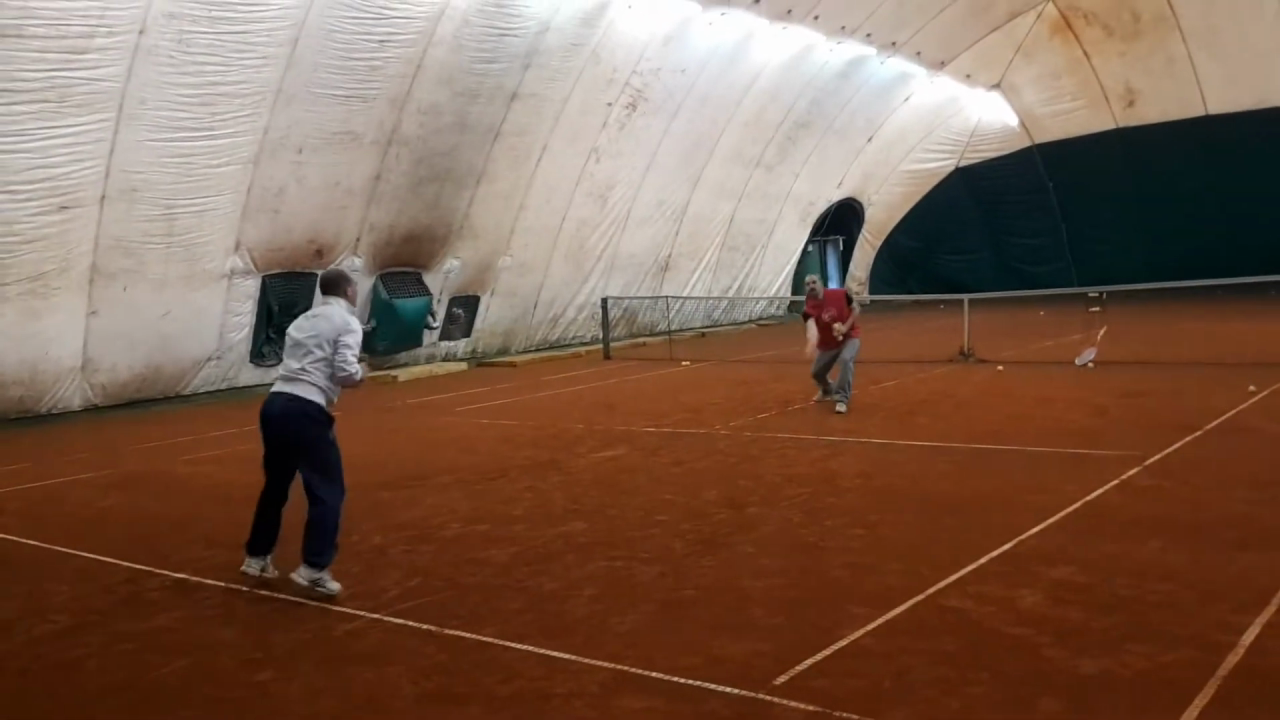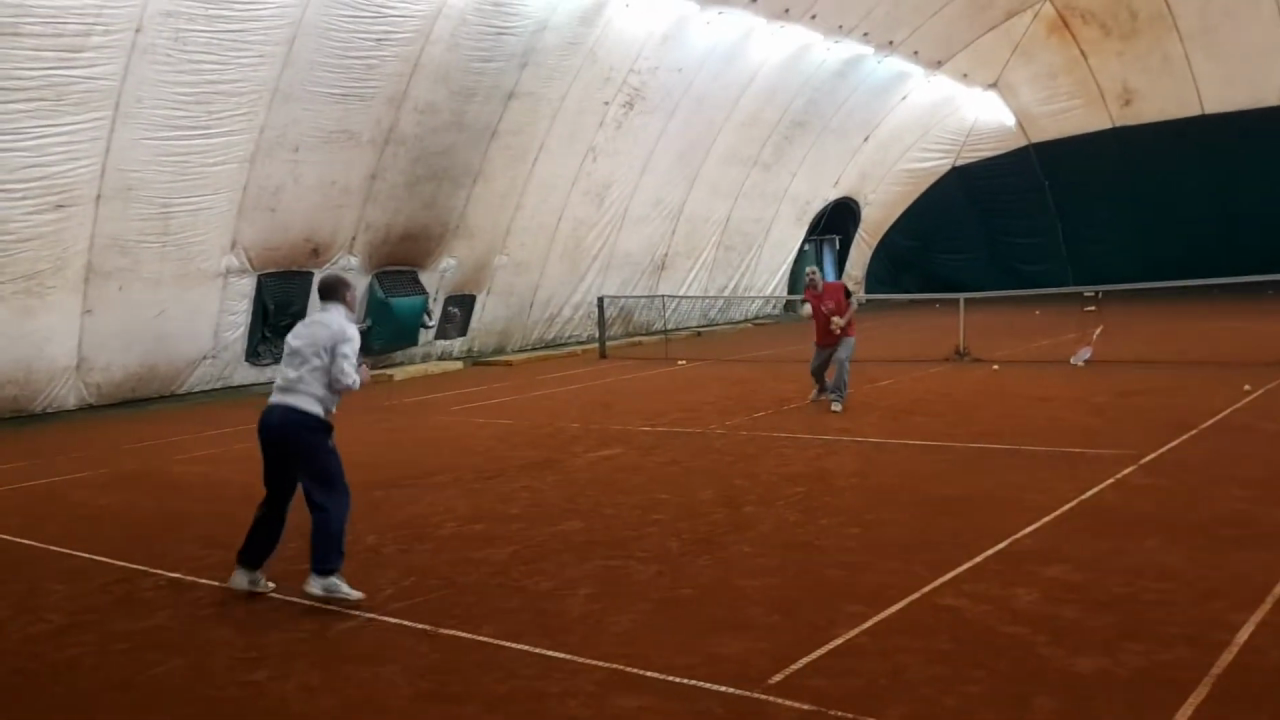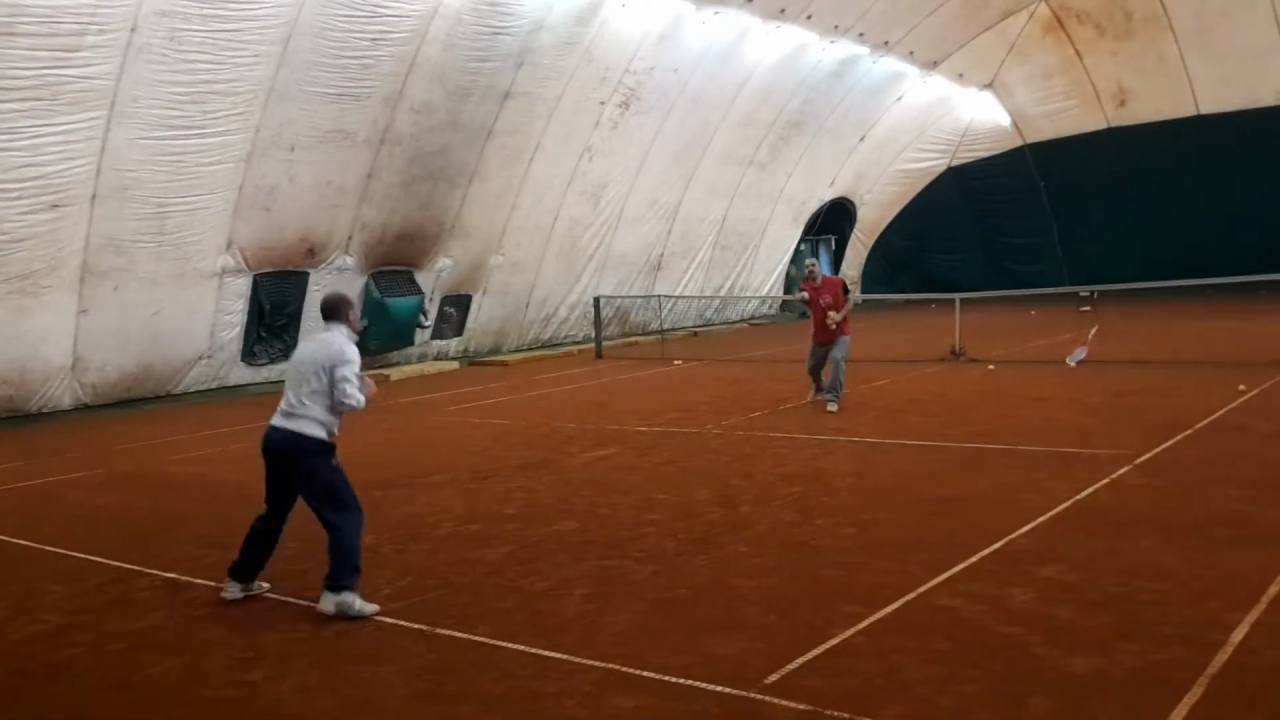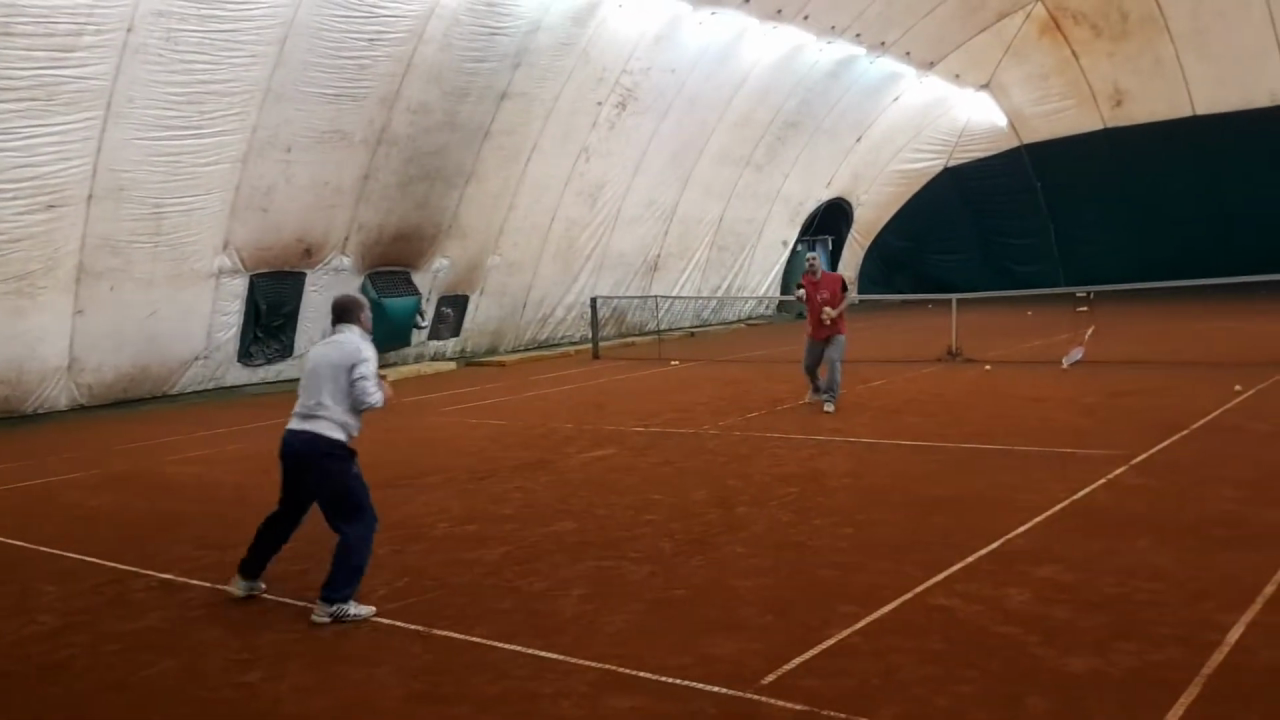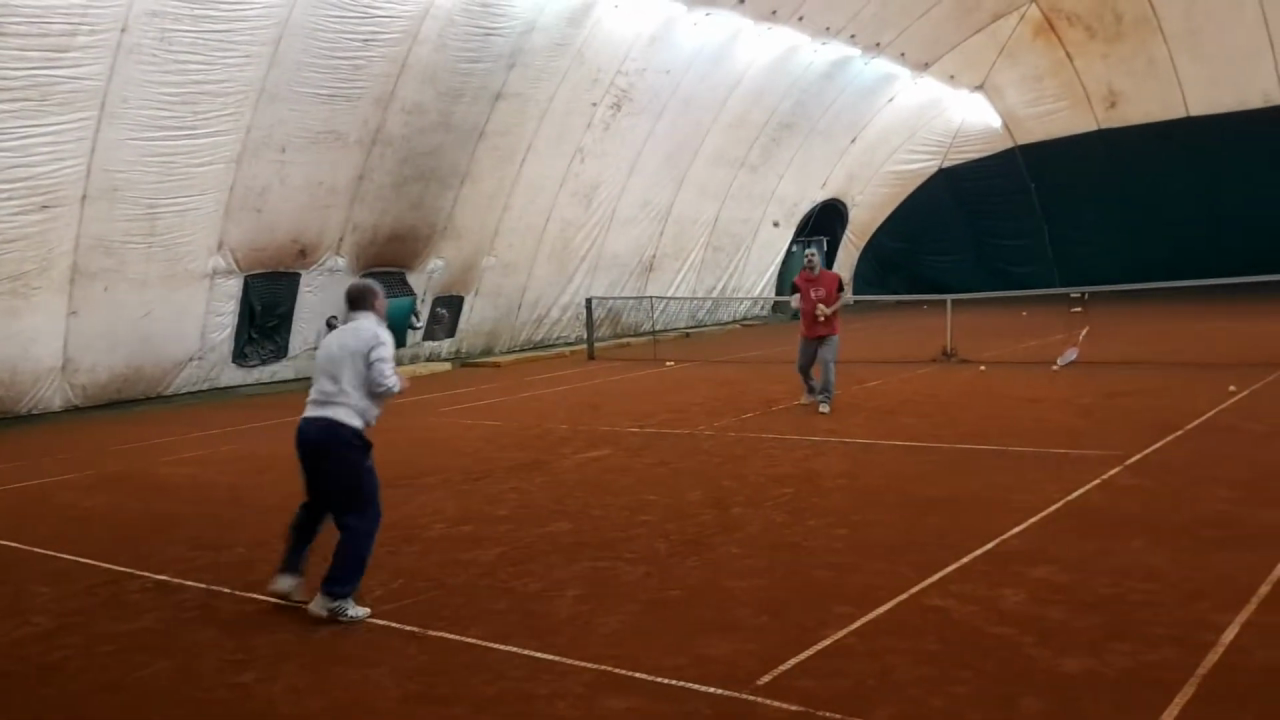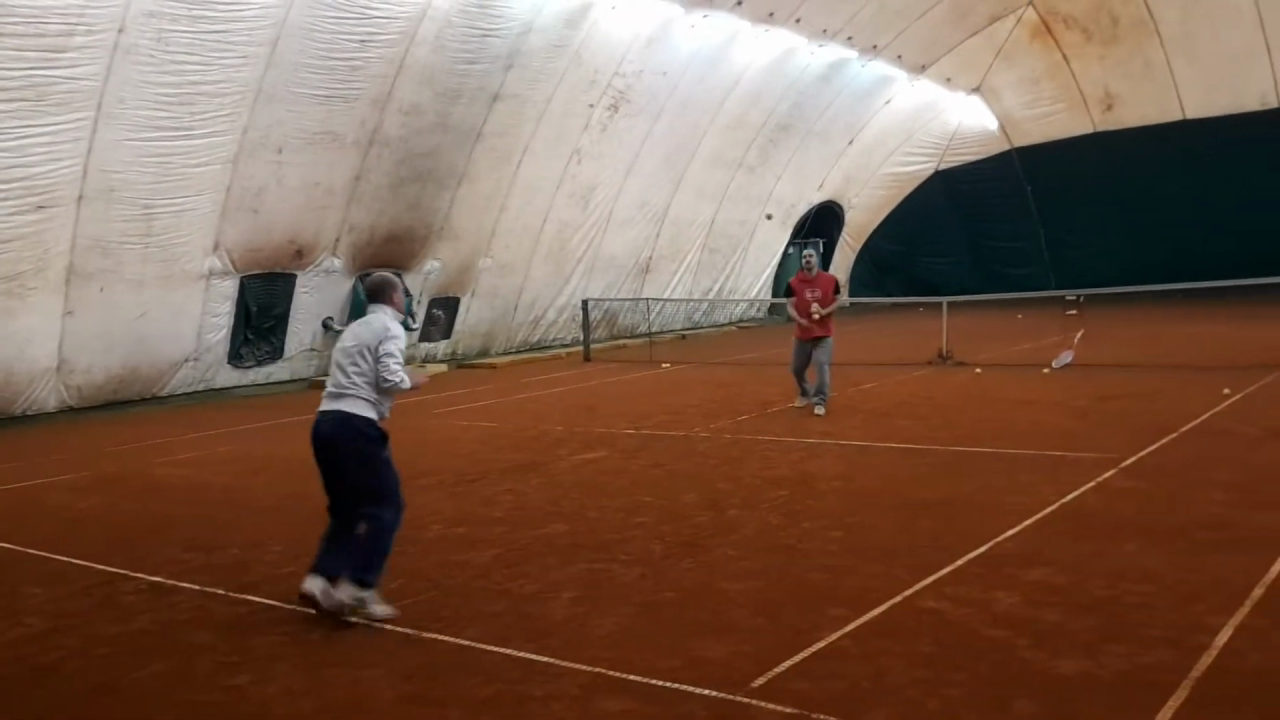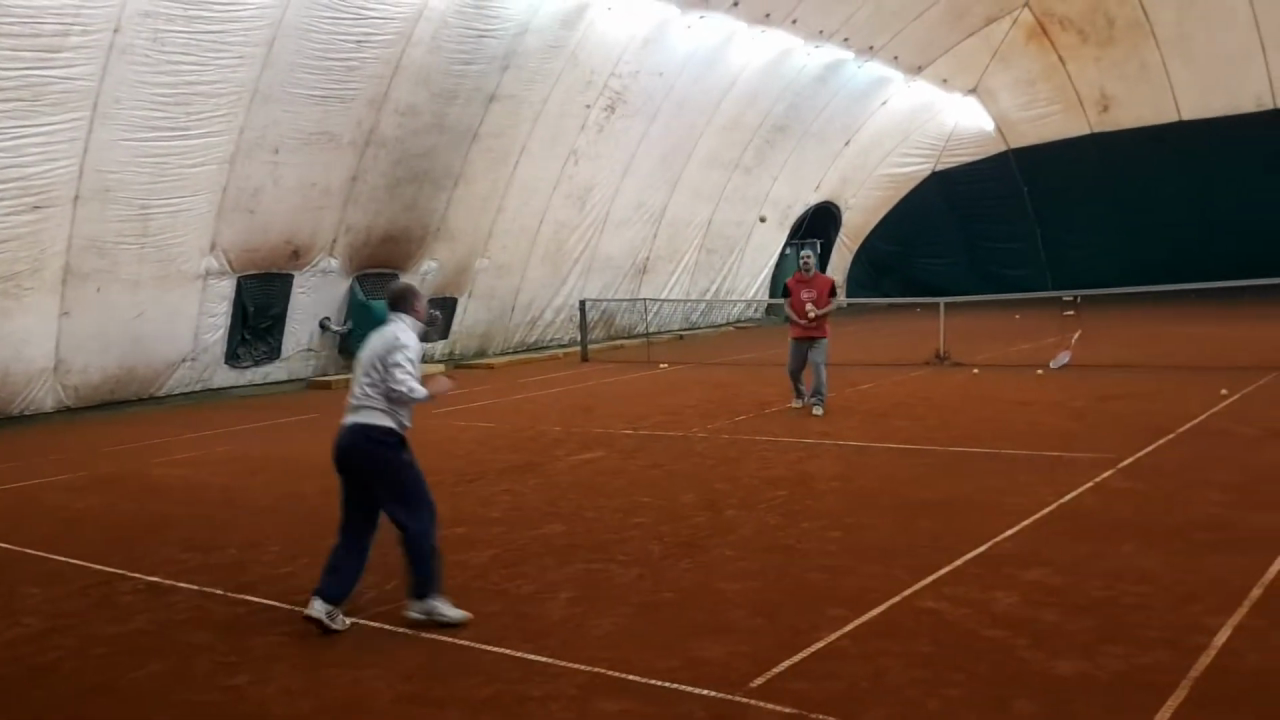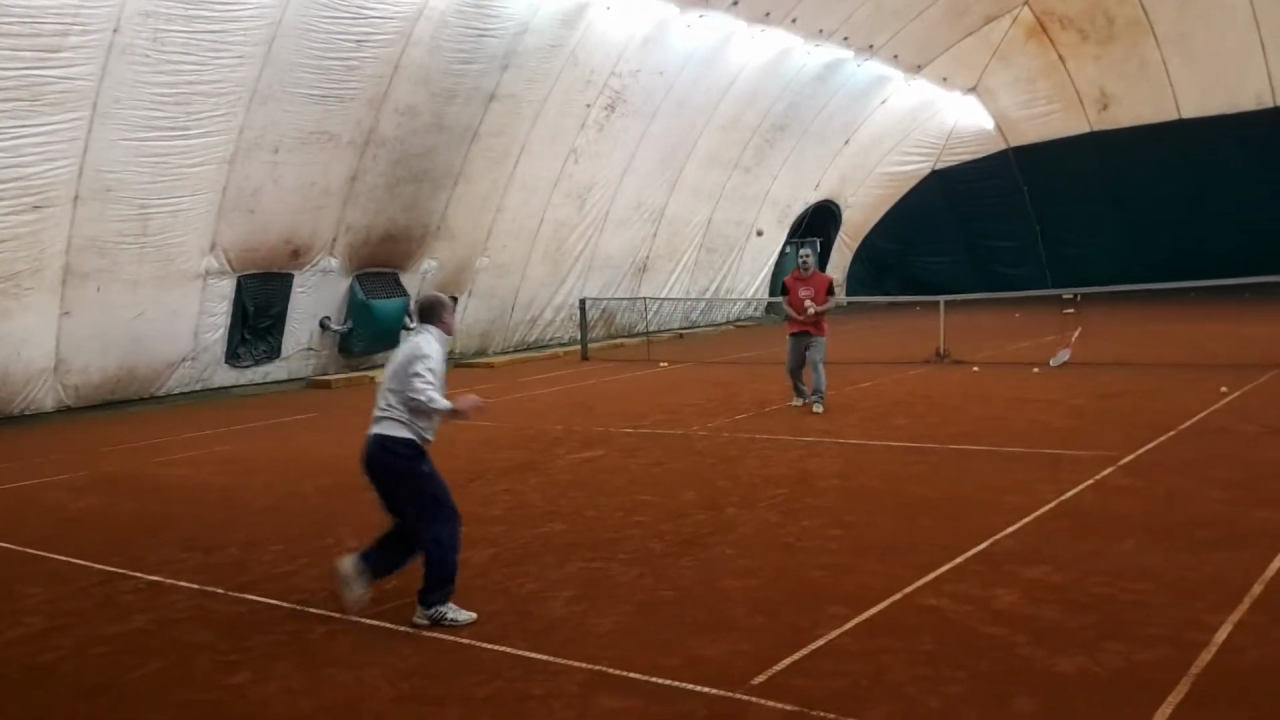
dt=0.1s
person 1, frame 1
left shoulder: (301, 321)
right shoulder: (348, 323)
right elbow: (345, 371)
right wrist: (360, 373)
left hip: (275, 405)
right hip: (306, 412)
left knee: (275, 487)
right knee: (328, 491)
left ankle: (256, 559)
right ankle: (314, 568)
person 1, frame 2
left shoulder: (301, 328)
right shoulder: (345, 330)
right elbow: (342, 380)
right wrist: (360, 379)
left hip: (273, 415)
right hip: (304, 421)
left knee: (276, 499)
right knee: (331, 499)
left ankle: (248, 572)
right ankle: (325, 577)
person 1, frame 3
left shoulder: (305, 347)
right shoulder: (345, 349)
right elbow: (346, 401)
left wrist: (358, 389)
right wrist: (366, 395)
left hip: (276, 436)
right hip: (307, 443)
left knee: (274, 513)
right knee: (346, 515)
left ankle: (239, 580)
right ankle: (340, 595)
person 1, frame 4
left shoulder: (317, 350)
right shoulder: (361, 349)
right elbow: (365, 401)
left wrist: (371, 393)
right wrist: (382, 395)
left hip: (293, 439)
right hip: (325, 446)
left knee: (287, 514)
right knee: (359, 522)
left ankle: (246, 578)
right ankle: (334, 603)
person 1, frame 5
left shoulder: (332, 338)
right shoulder: (378, 335)
right elbow: (383, 384)
left wrist: (383, 385)
right wrist: (396, 385)
left hip: (310, 428)
right hip: (341, 434)
left knee: (315, 506)
right knee: (362, 518)
left ankle: (288, 575)
right ankle: (332, 599)
person 1, frame 6
left shoulder: (353, 330)
right shoulder: (390, 328)
right elbow: (389, 378)
left wrist: (400, 380)
right wrist: (410, 381)
left hip: (326, 423)
right hip: (356, 426)
left knee: (344, 511)
right knee: (384, 508)
left ankle: (320, 581)
right ankle: (358, 587)
person 1, frame 7
left shoulder: (376, 338)
right shoulder: (404, 338)
right elbow: (400, 387)
left wrist: (422, 391)
right wrist: (429, 391)
left hip: (351, 437)
right hip: (377, 439)
left knee: (357, 528)
right knee: (418, 515)
left ankle: (326, 603)
right ankle: (426, 600)
person 1, frame 8
left shoulder: (409, 347)
right shoulder: (428, 348)
right elbow: (422, 398)
left wrist: (451, 409)
right wrist: (455, 407)
left hip: (379, 446)
right hip: (399, 449)
left knee: (415, 526)
right knee: (442, 522)
left ankle: (361, 568)
right ankle: (434, 606)
